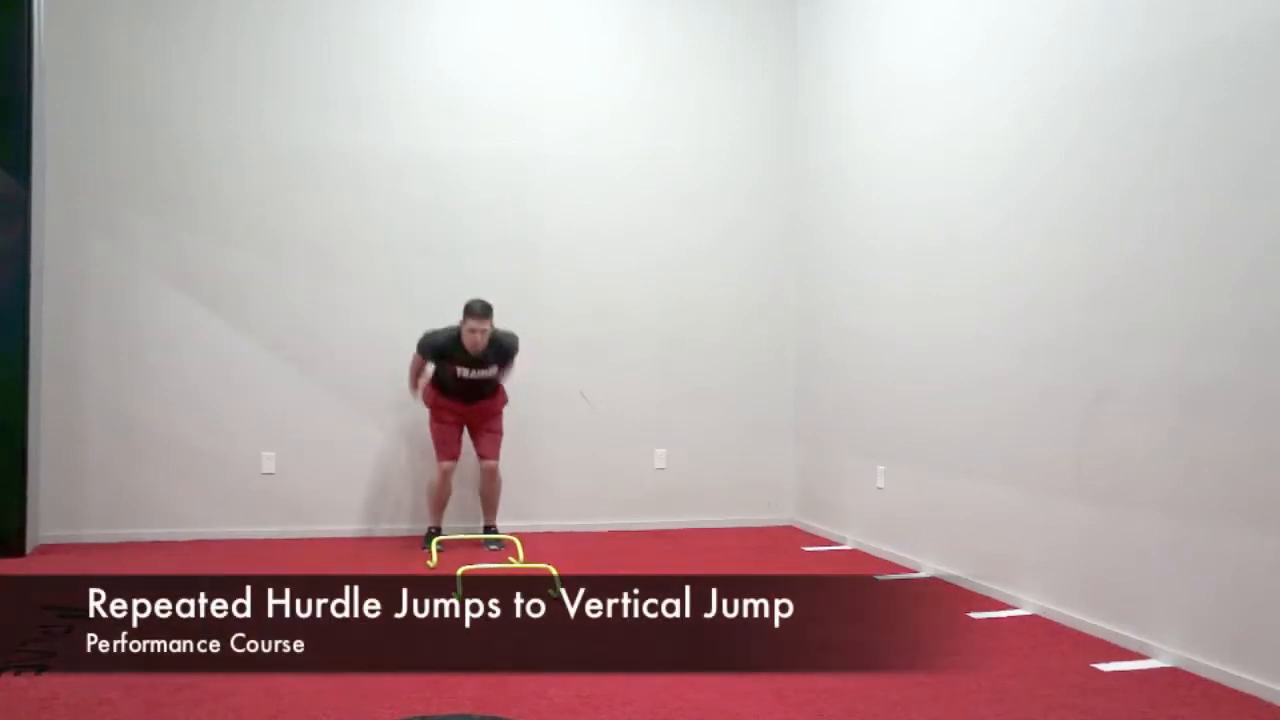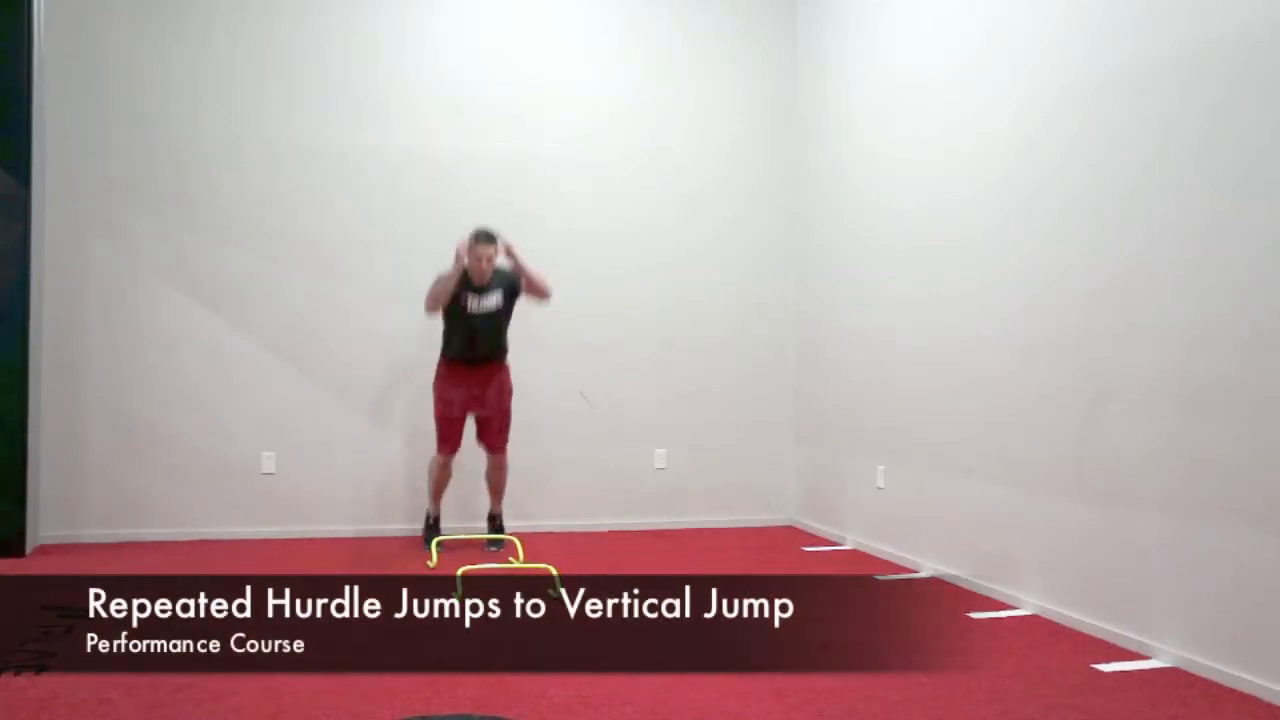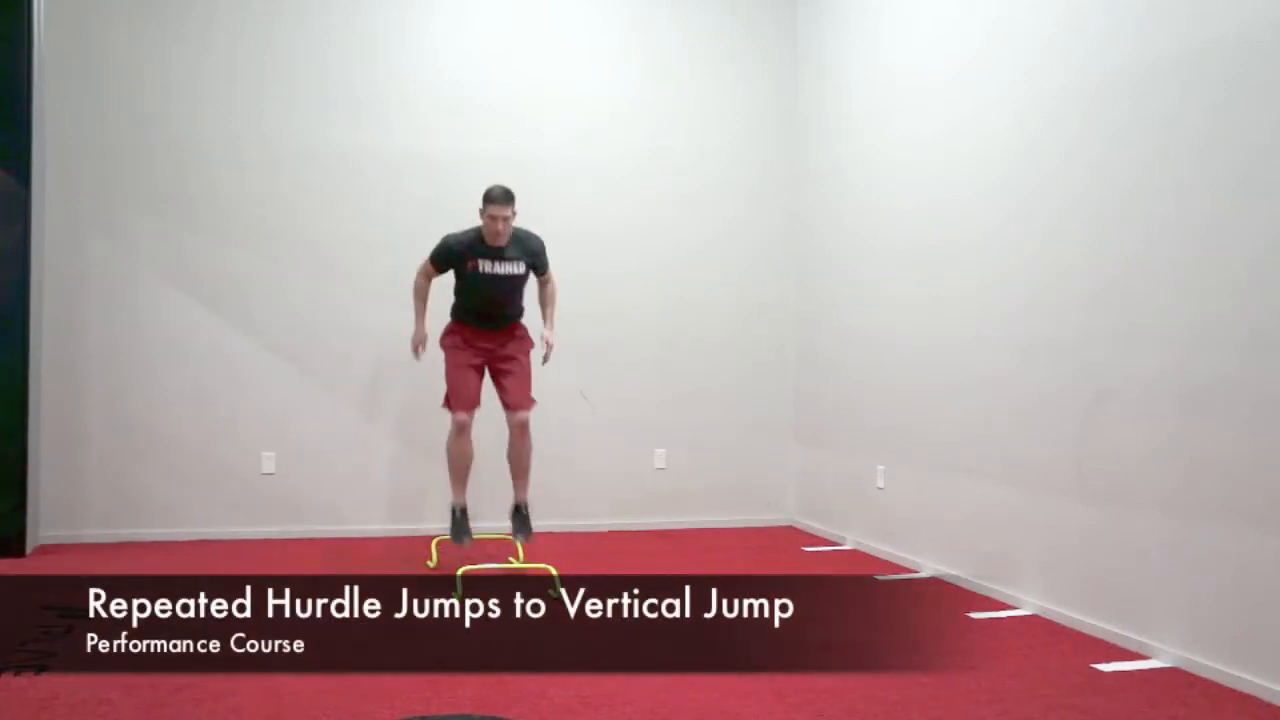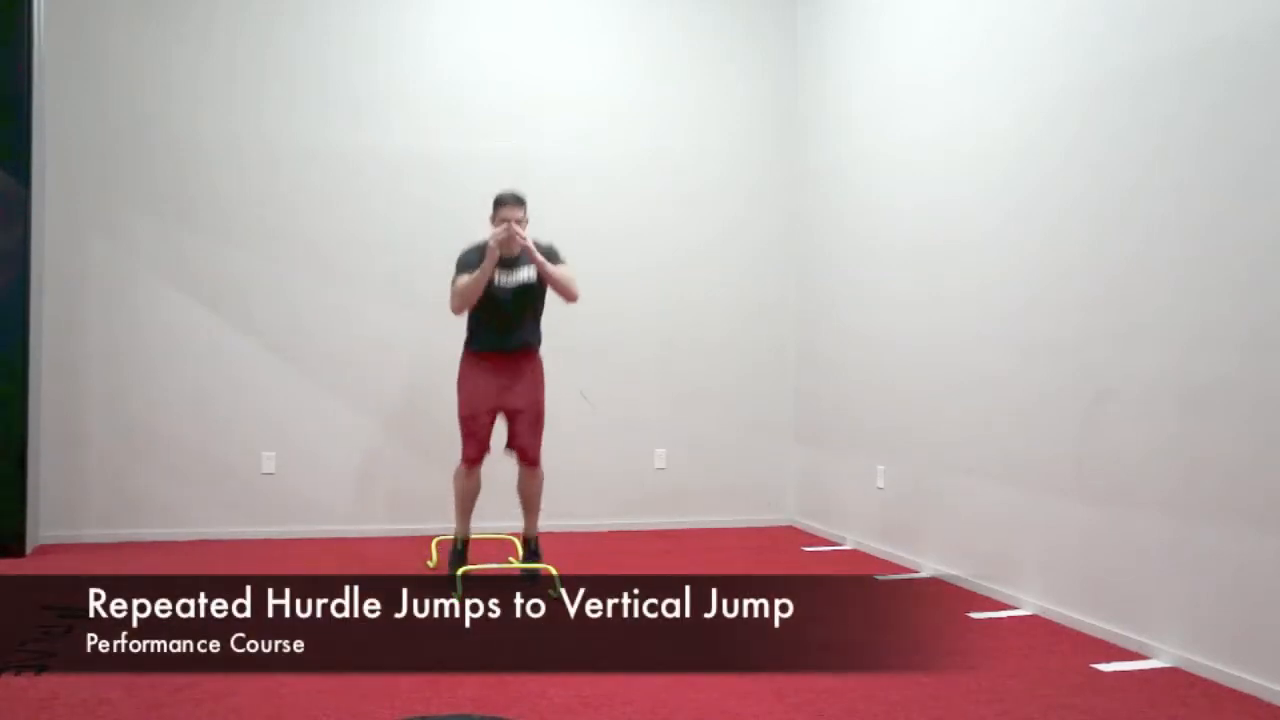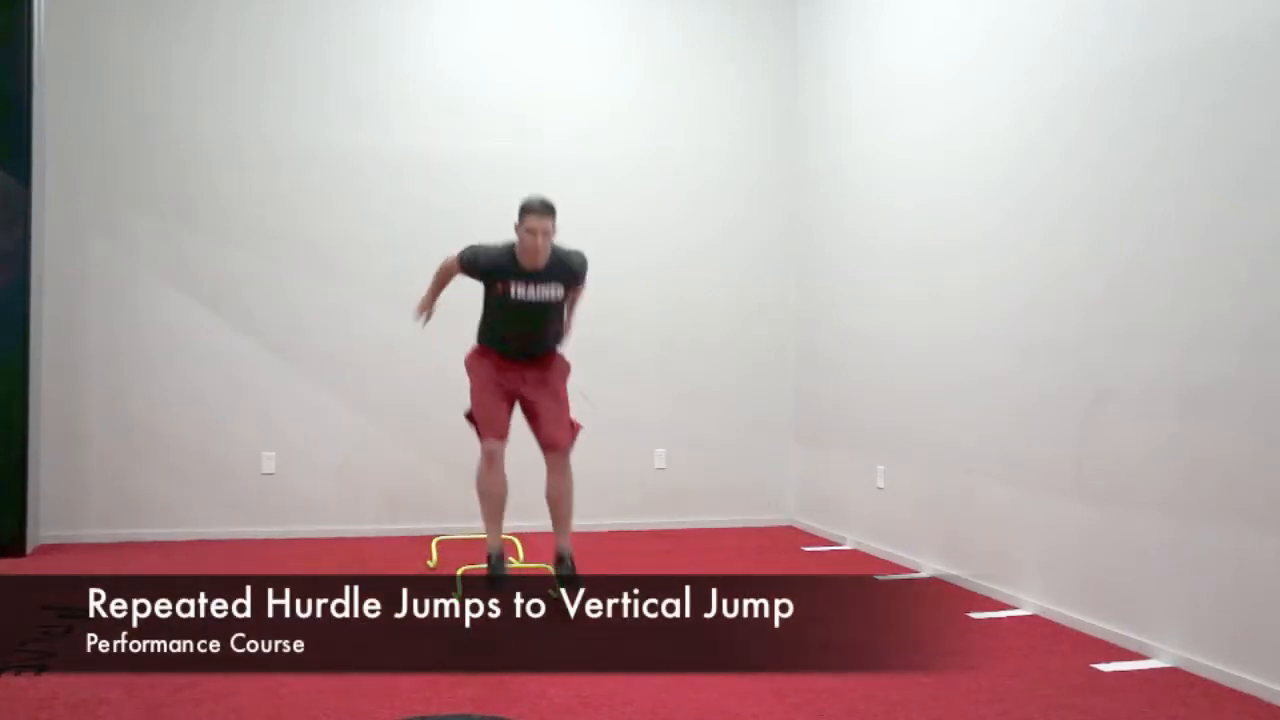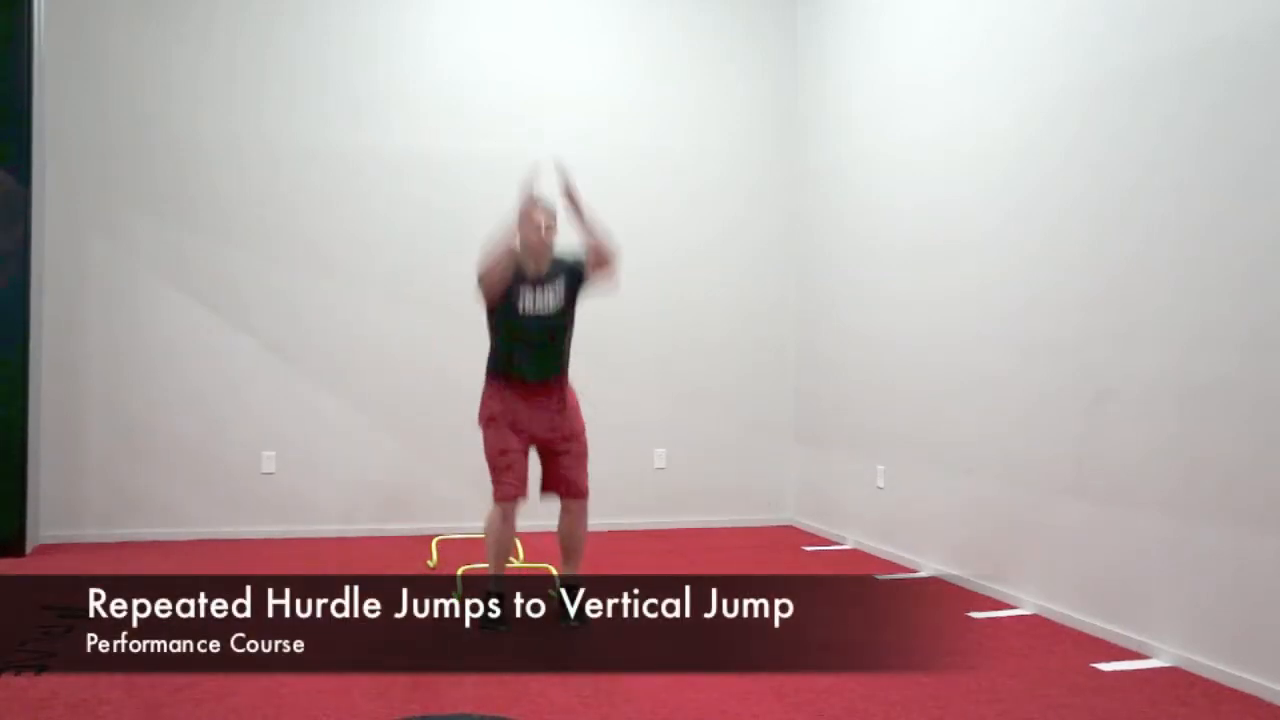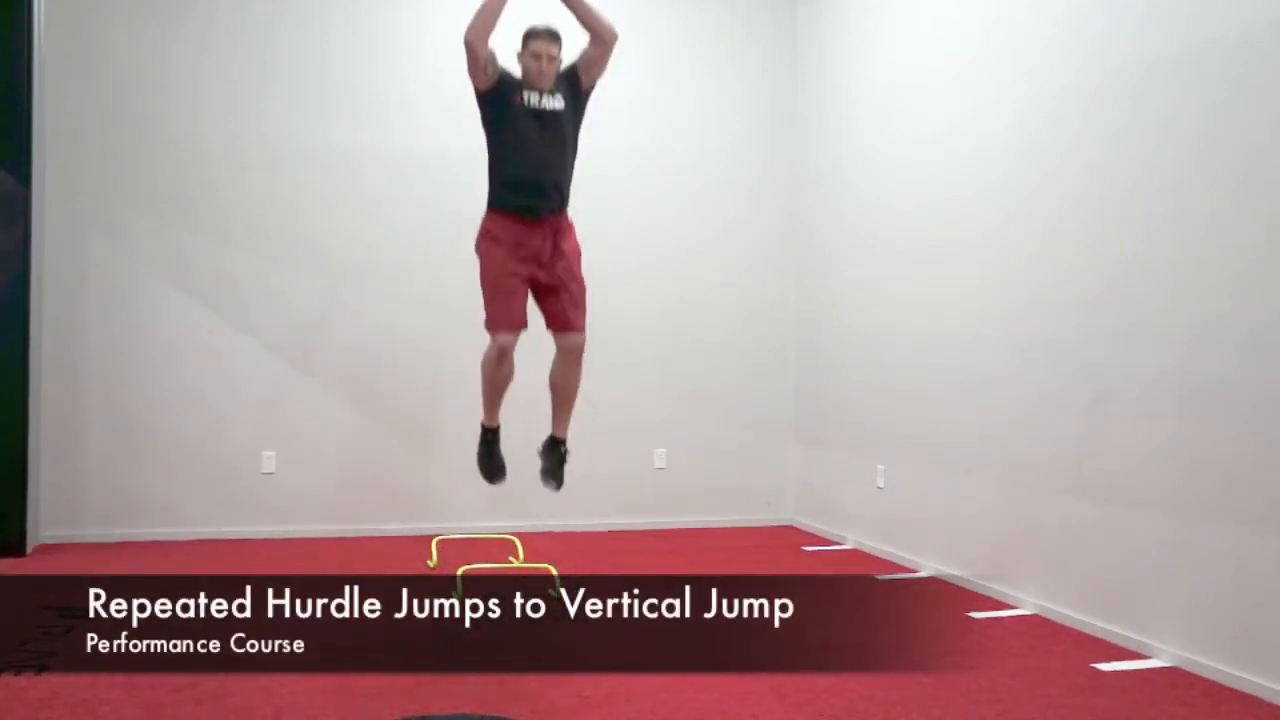
dt=0.3s
person 1, frame 1
left shoulder: (505, 342)
right shoulder: (438, 340)
right elbow: (418, 360)
left wrist: (498, 378)
right wrist: (417, 386)
left hip: (486, 404)
right hip: (445, 403)
left knee: (490, 466)
right knee: (445, 466)
left ankle: (490, 528)
right ankle: (434, 528)
person 1, frame 2
left shoulder: (509, 279)
right shoulder: (450, 281)
left elbow: (544, 293)
right elbow: (431, 305)
left wrist: (517, 261)
right wrist: (457, 267)
left hip: (495, 377)
right hip: (454, 376)
left knee: (497, 455)
right knee: (445, 454)
left ankle: (495, 518)
right ankle: (433, 516)
person 1, frame 3
left shoulder: (531, 245)
right shoulder: (457, 244)
left elbow: (547, 280)
right elbow: (424, 275)
left wrist: (549, 327)
right wrist: (420, 324)
left hip: (510, 339)
right hip: (464, 338)
left knee: (520, 422)
right knee: (461, 422)
left ankle: (520, 507)
right ankle: (459, 511)
person 1, frame 4
left shoulder: (543, 253)
right shoulder: (474, 257)
left elbow: (571, 293)
right elbow: (457, 304)
left wrist: (534, 254)
right wrist: (490, 259)
left hip: (526, 370)
right hip: (479, 368)
left knee: (529, 461)
right knee: (471, 460)
left ankle: (531, 540)
right ankle: (461, 541)
person 1, frame 5
left shoulder: (572, 263)
right shoulder: (489, 258)
right elbow: (452, 265)
right wrist: (430, 297)
left hip: (543, 367)
right hip: (492, 365)
left knee: (558, 452)
right knee: (492, 448)
left ankle: (564, 556)
right ankle: (495, 553)
person 1, frame 6
left shoulder: (569, 271)
right shoulder: (501, 277)
left elbow: (606, 260)
right elbow: (488, 276)
left wrist: (578, 212)
right wrist: (518, 220)
left hip: (556, 400)
right hip: (507, 401)
left knee: (575, 500)
right knee: (508, 500)
left ankle: (571, 588)
right ankle: (495, 593)
person 1, frame 7
left shoulder: (572, 89)
right shoulder: (500, 89)
right elbow: (474, 41)
left hip: (557, 235)
right hip: (504, 235)
left knee: (573, 343)
right knee: (502, 342)
left ankle: (556, 442)
right ankle: (489, 433)
